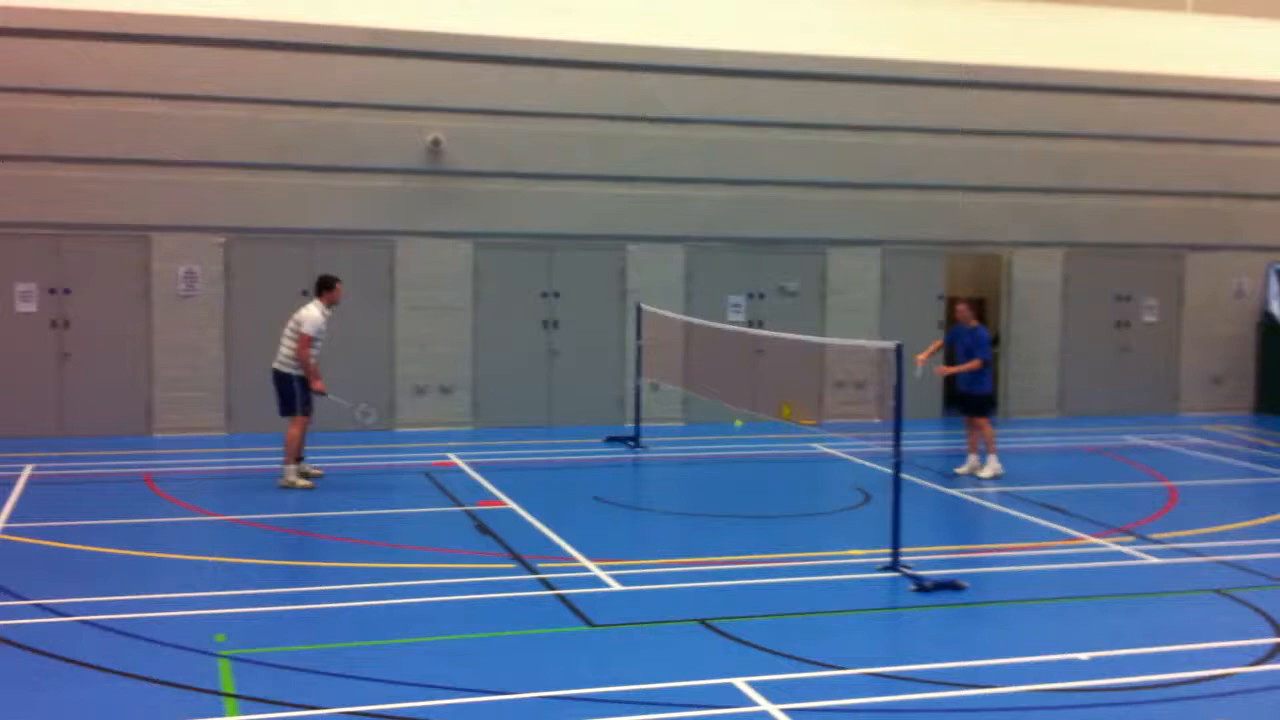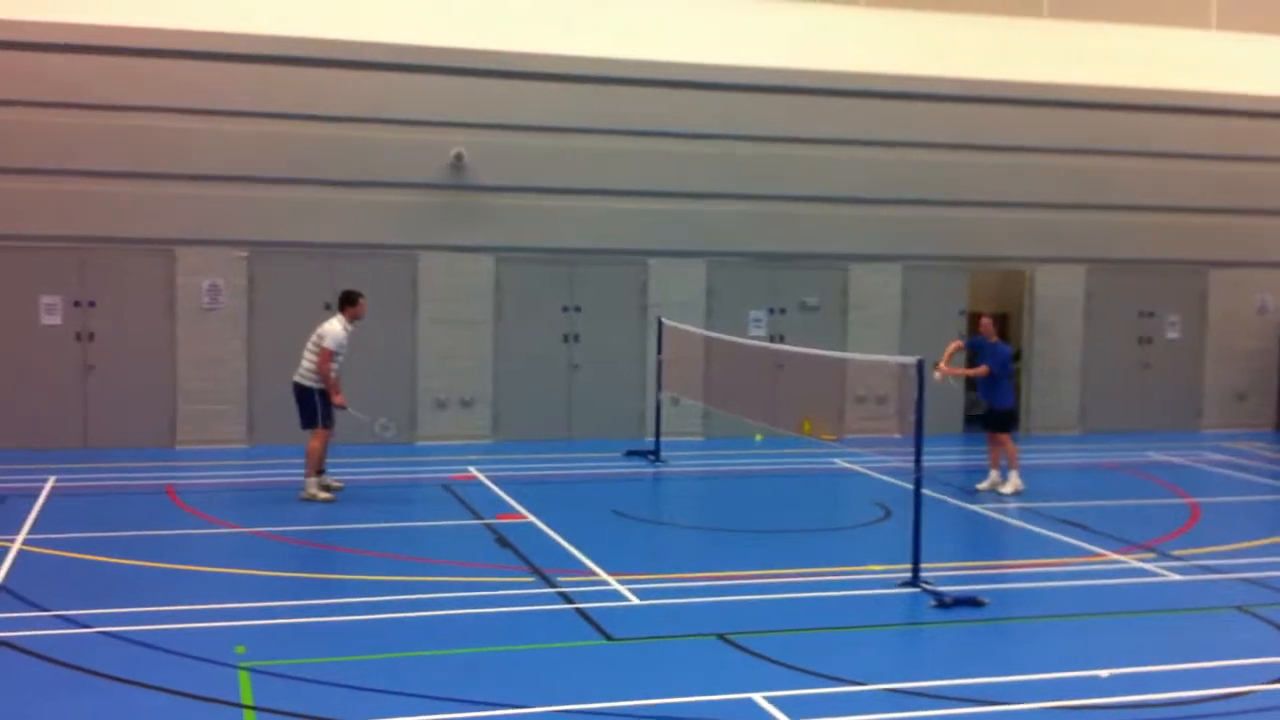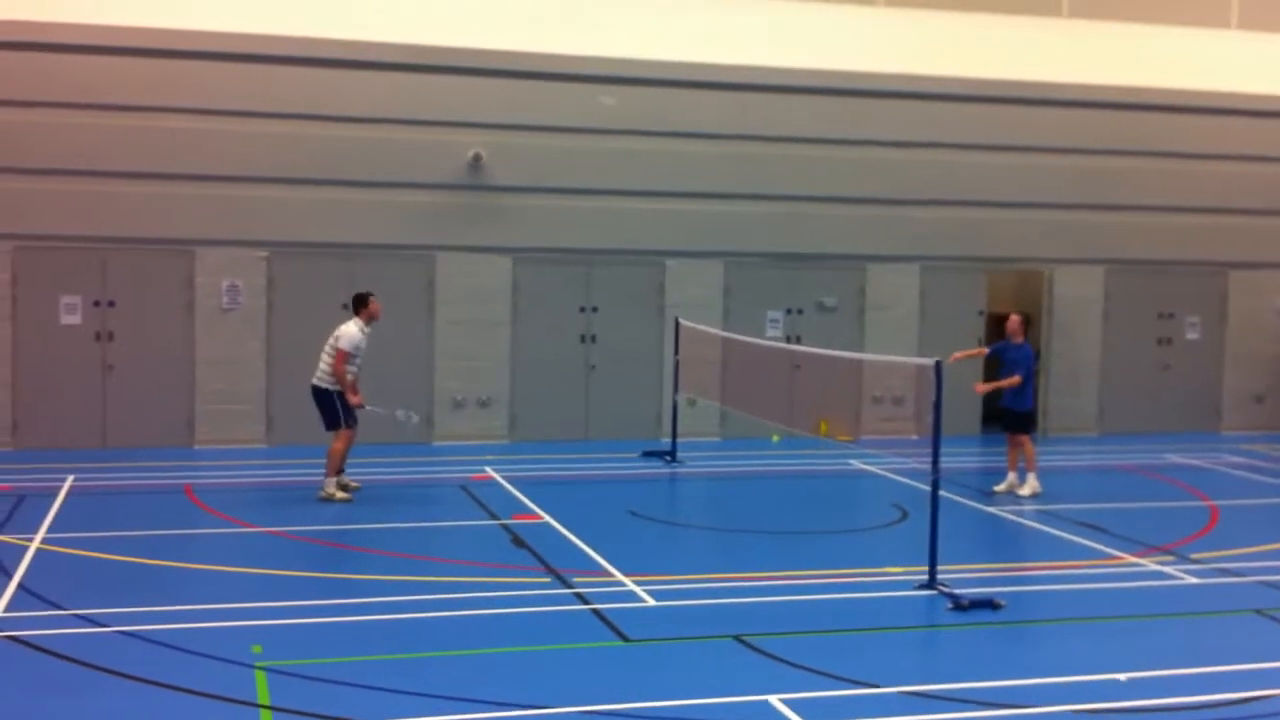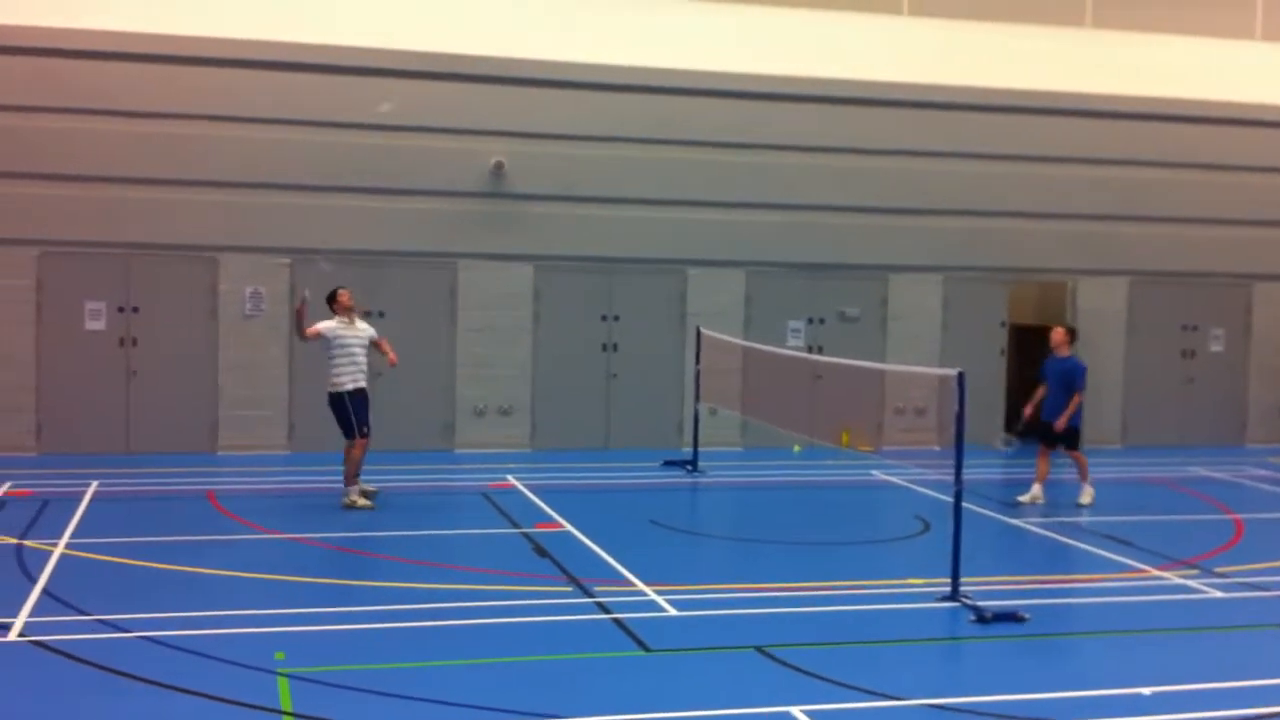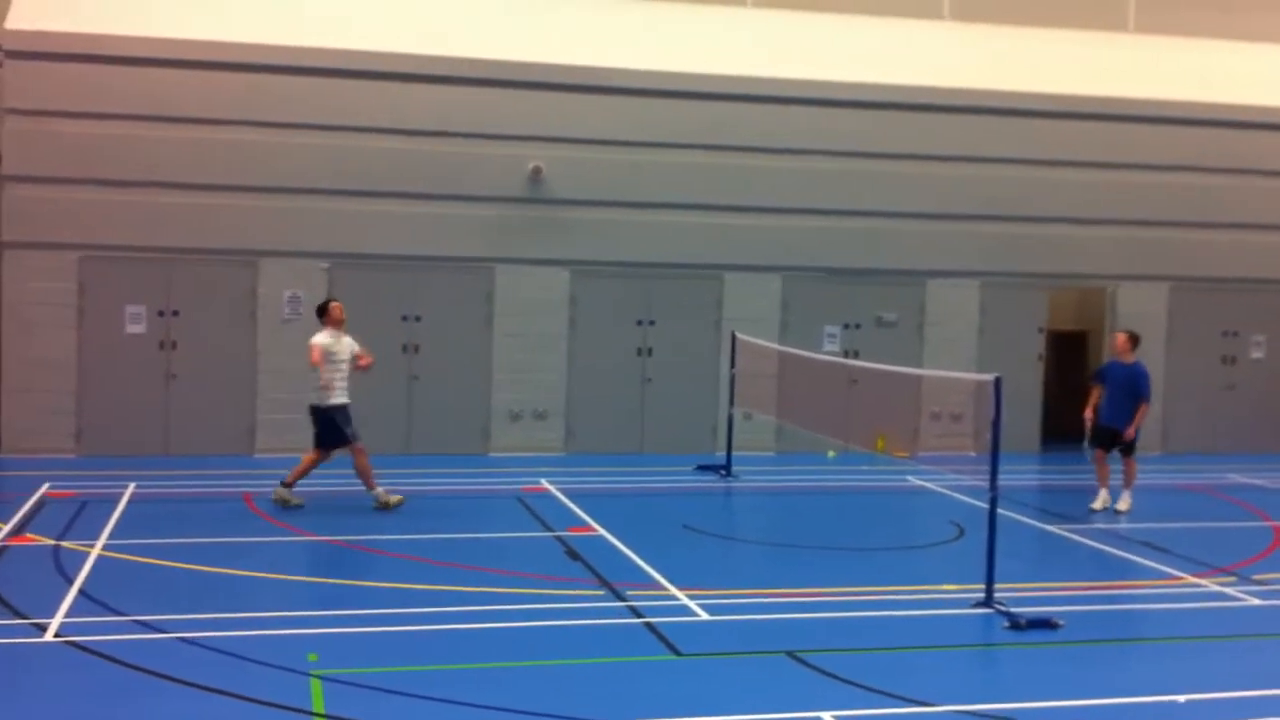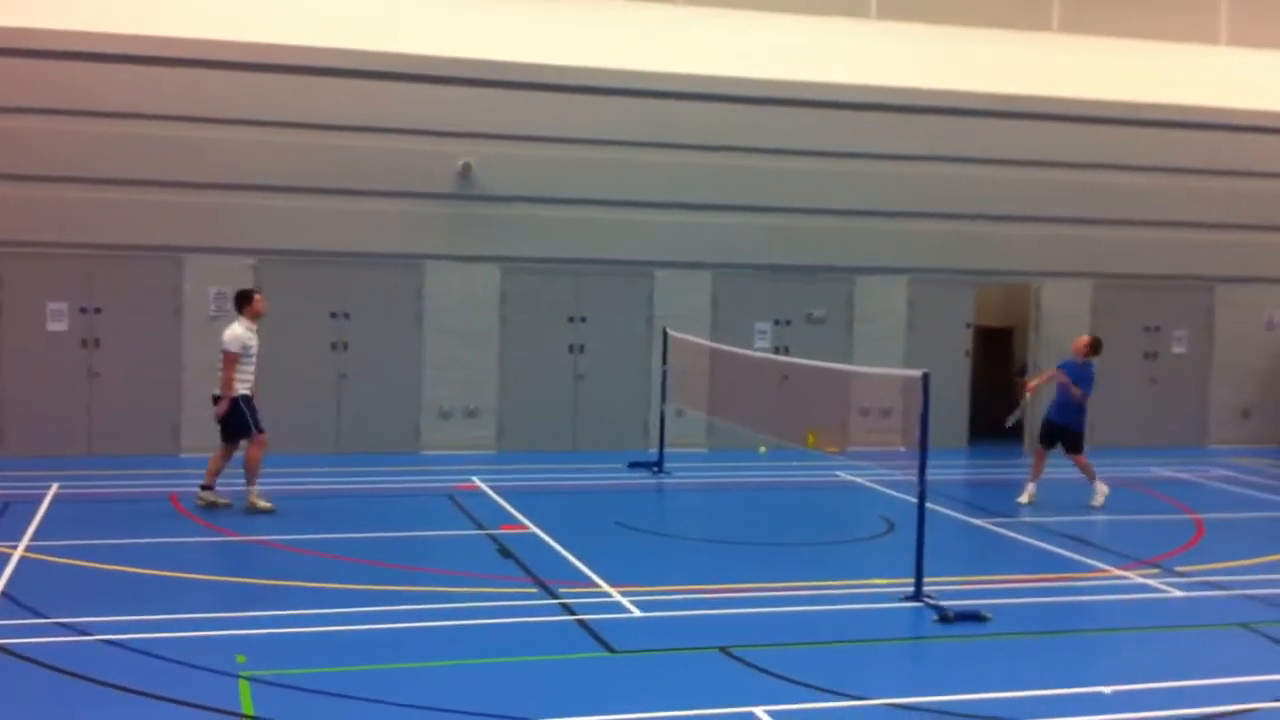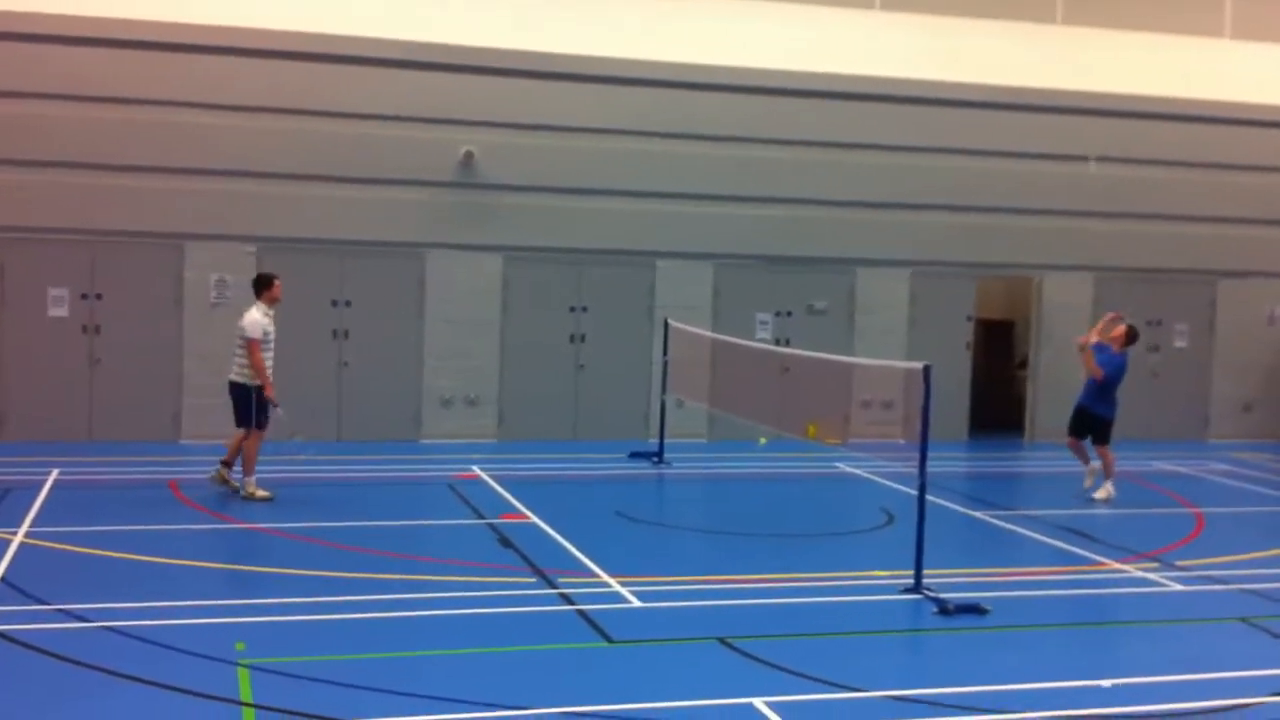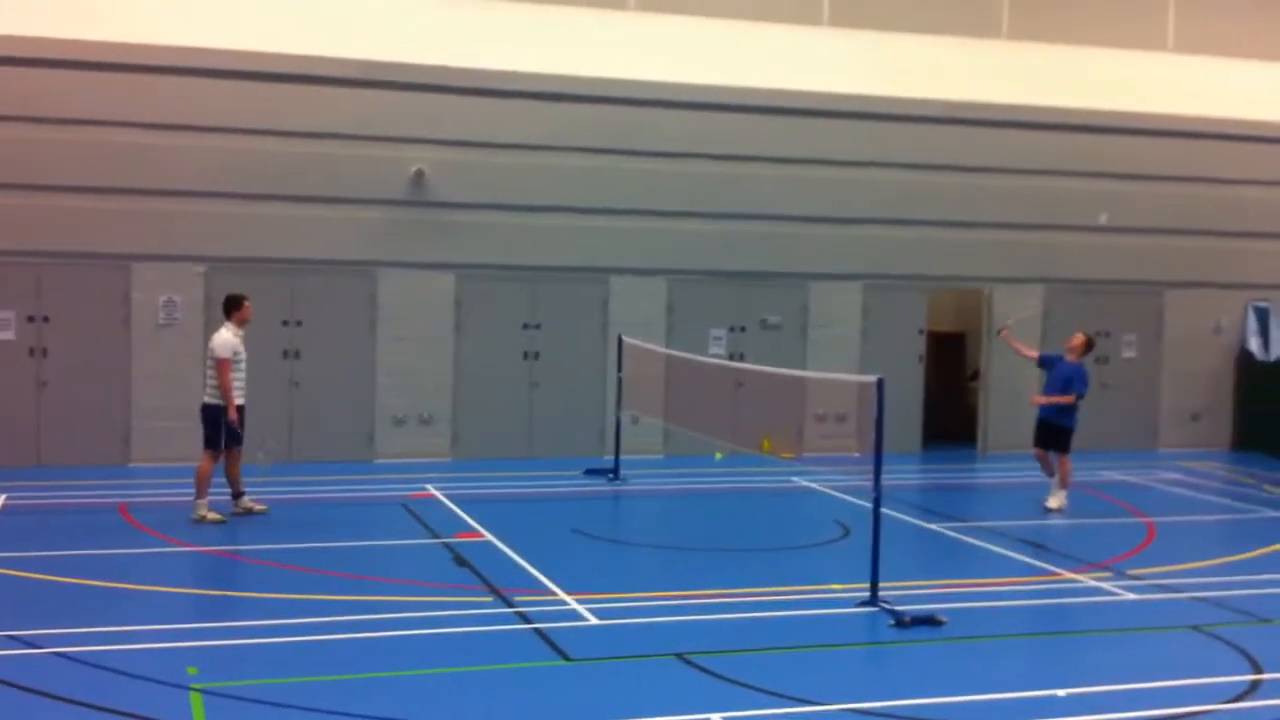
dt=0.5s
person 1, frame 1
left shoulder: (317, 313)
right shoulder: (314, 316)
right elbow: (301, 351)
left wrist: (317, 378)
right wrist: (313, 381)
left hip: (295, 374)
right hip: (291, 374)
left knee: (304, 419)
right knee: (298, 420)
left ankle: (300, 465)
right ankle: (289, 474)
person 1, frame 2
left shoulder: (340, 328)
right shoulder: (336, 330)
right elbow: (322, 365)
left wrist: (338, 392)
right wrist: (333, 394)
left hip: (315, 386)
right hip: (311, 386)
left knee: (325, 432)
right knee: (319, 433)
left ankle: (321, 477)
right ankle: (310, 487)
person 1, frame 3
left shoulder: (362, 332)
right shoulder: (352, 332)
right elbow: (338, 366)
left wrist: (355, 392)
right wrist: (349, 394)
left hip: (340, 389)
right hip: (327, 388)
left knee: (350, 432)
right knee: (344, 433)
left ankle: (340, 477)
right ankle: (329, 487)
person 1, frame 4
left shoulder: (364, 327)
right shoulder: (330, 326)
left elbow: (380, 342)
right elbow: (304, 334)
left wrist: (390, 354)
right wrist: (300, 313)
left hip: (359, 390)
right hip: (342, 392)
left knee: (358, 440)
right knee: (360, 441)
left ankle: (353, 482)
right ankle: (351, 494)
person 1, frame 5
left shoulder: (347, 341)
right shoulder: (321, 339)
left elbow: (366, 360)
right elbow: (316, 358)
left wrist: (363, 362)
right wrist: (324, 375)
left hip: (336, 405)
right hip: (328, 406)
left knee: (321, 452)
right knee: (357, 449)
left ankle: (284, 489)
right ankle: (379, 495)
person 1, frame 6
left shoulder: (250, 332)
right shoulder: (236, 333)
right elbow: (228, 370)
left wrist: (253, 394)
right wrist: (224, 400)
left hip: (240, 396)
right hip: (233, 397)
left knee: (229, 446)
right knee: (258, 439)
left ankle: (206, 492)
right ankle: (253, 496)
person 1, frame 7
left shoulder: (265, 316)
right shoulder: (255, 319)
right elbow: (255, 357)
left wrist: (267, 385)
right wrist: (268, 387)
left hip: (254, 384)
right hip: (249, 385)
left knee: (249, 431)
right knee: (256, 433)
left ankle: (224, 469)
right ankle: (249, 485)
person 1, frame 8
left shoulder: (234, 337)
right shoulder: (224, 339)
right elbow: (223, 378)
right wrist: (231, 408)
left hip: (231, 406)
right hip: (220, 407)
left knee: (234, 453)
right knee: (212, 455)
left ankle: (240, 500)
right ankle: (201, 508)
person 2, frame 1
left shoulder: (981, 335)
right shoulder: (958, 330)
left elbow: (978, 363)
right elbow: (941, 342)
left wrist: (952, 370)
right wrist: (925, 355)
left hip: (980, 387)
right hip: (964, 386)
left knee: (982, 422)
right knee: (970, 422)
left ankle: (993, 462)
right ankle: (973, 461)
person 2, frame 2
left shoulder: (1002, 351)
right shoulder: (980, 342)
left elbow: (983, 371)
right elbow: (957, 345)
left wrist: (958, 371)
right wrist: (945, 361)
left hip: (1002, 402)
right hip: (987, 400)
left knee: (1004, 438)
right knee: (991, 437)
left ankle: (1014, 479)
right ankle: (994, 476)
person 2, frame 3
left shoulder: (1026, 352)
right shoulder: (1006, 345)
left elbow: (1017, 379)
right elbow: (984, 351)
left wrist: (989, 386)
right wrist: (963, 354)
left hip: (1022, 404)
right hip: (1007, 402)
left knee: (1023, 440)
right knee: (1011, 440)
left ankle: (1032, 482)
right ankle: (1012, 478)
person 2, frame 4
left shoulder: (1076, 365)
right shoulder: (1050, 362)
left elbow: (1078, 395)
left wrist: (1065, 418)
right wrist: (1031, 405)
left hip: (1067, 419)
right hip: (1048, 417)
left knee: (1073, 453)
right knee: (1043, 451)
left ankle: (1086, 487)
right ankle: (1036, 491)
person 2, frame 5
left shoulder: (1140, 373)
right shoulder: (1109, 366)
left elbow: (1145, 403)
right elbow: (1098, 387)
left wrist: (1134, 426)
right wrist: (1090, 408)
left hip: (1127, 426)
right hip: (1105, 422)
left knee: (1127, 459)
right knee: (1099, 456)
left ankle: (1126, 496)
right ankle: (1103, 495)
person 2, frame 6
left shoulder: (1087, 373)
right shoulder: (1070, 363)
left elbow: (1079, 396)
right elbow: (1055, 373)
left wrist: (1067, 384)
right wrist: (1037, 382)
left hip: (1072, 423)
right hip: (1053, 417)
left knee: (1076, 457)
right knee: (1040, 451)
left ankle: (1099, 487)
right ankle: (1030, 489)
person 2, frame 7
left shoulder: (1119, 361)
right shoulder: (1105, 349)
left elbow: (1096, 374)
right elbow: (1092, 337)
left wrist: (1085, 351)
right wrist: (1107, 319)
left hip: (1102, 411)
right hip: (1084, 405)
left knee: (1102, 448)
right knee: (1073, 442)
left ankle: (1108, 486)
right ankle: (1090, 468)
person 2, frame 8
left shoulder: (1080, 372)
right shoulder: (1056, 360)
left elbow: (1073, 398)
right elbow: (1028, 353)
left wrist: (1047, 400)
right wrist: (1008, 338)
left hip: (1064, 422)
right hip: (1045, 418)
left knee: (1062, 457)
right knee: (1039, 454)
left ankle: (1061, 496)
right ankle: (1054, 480)
